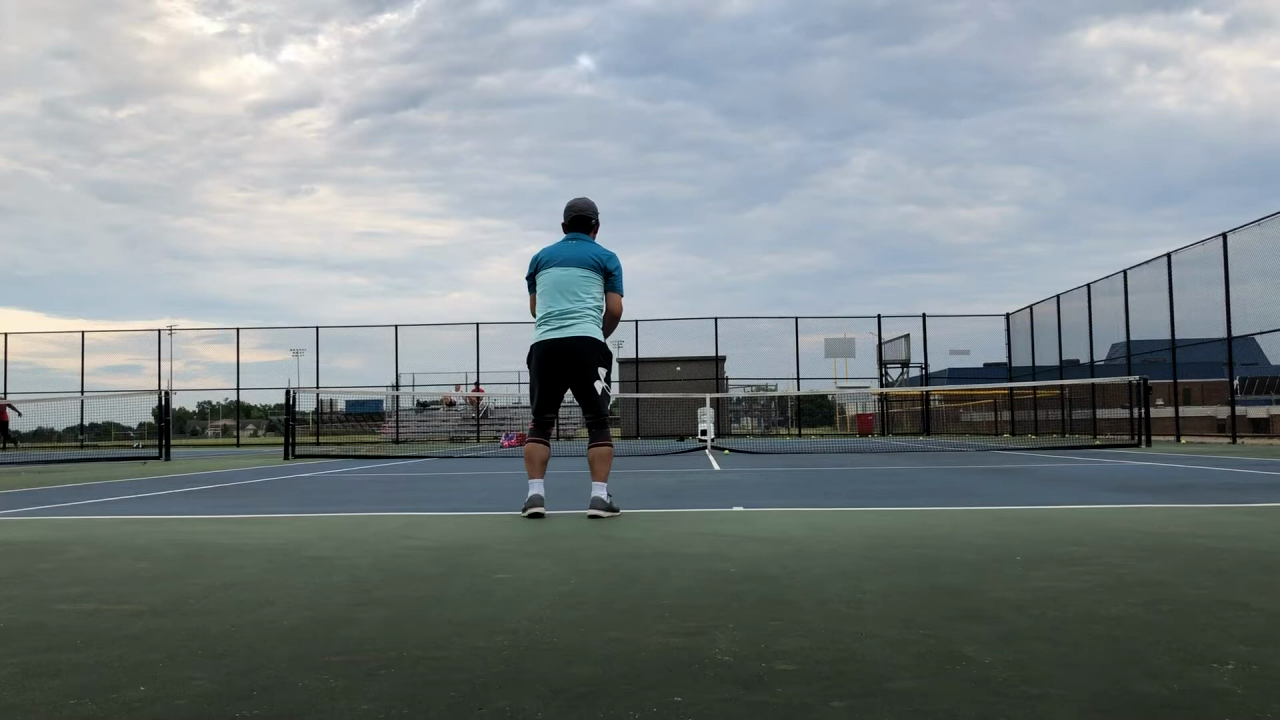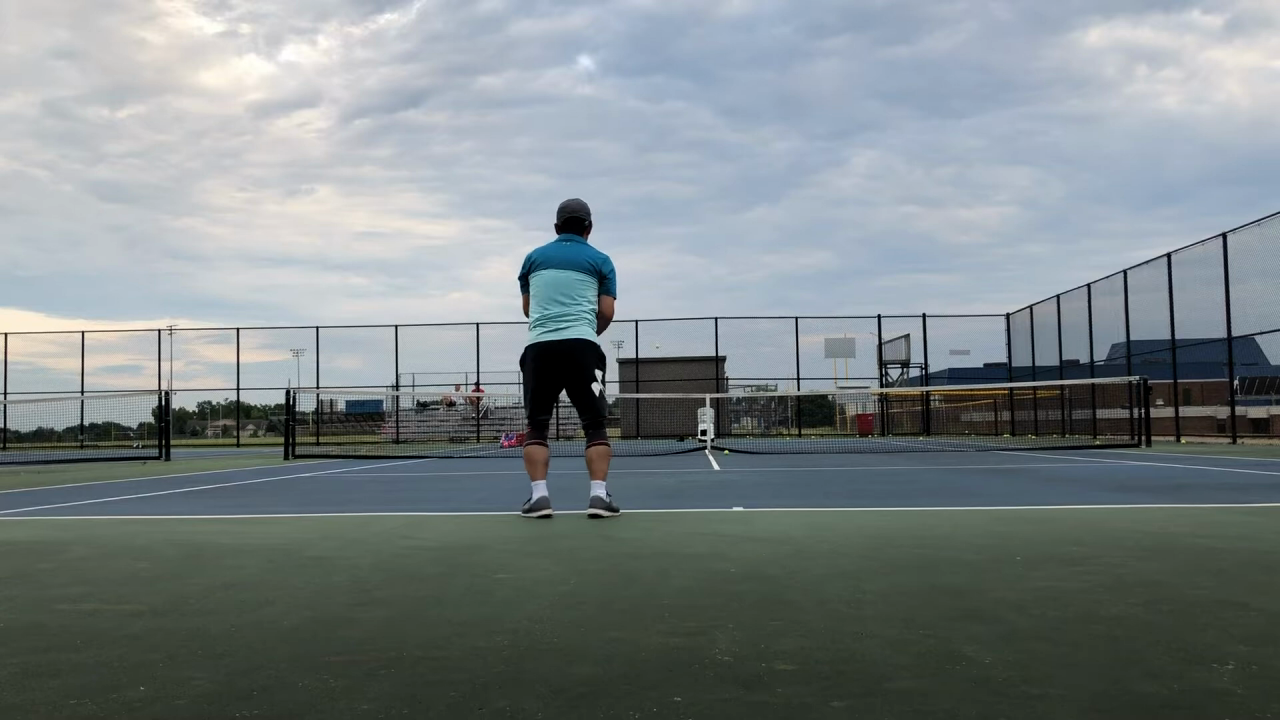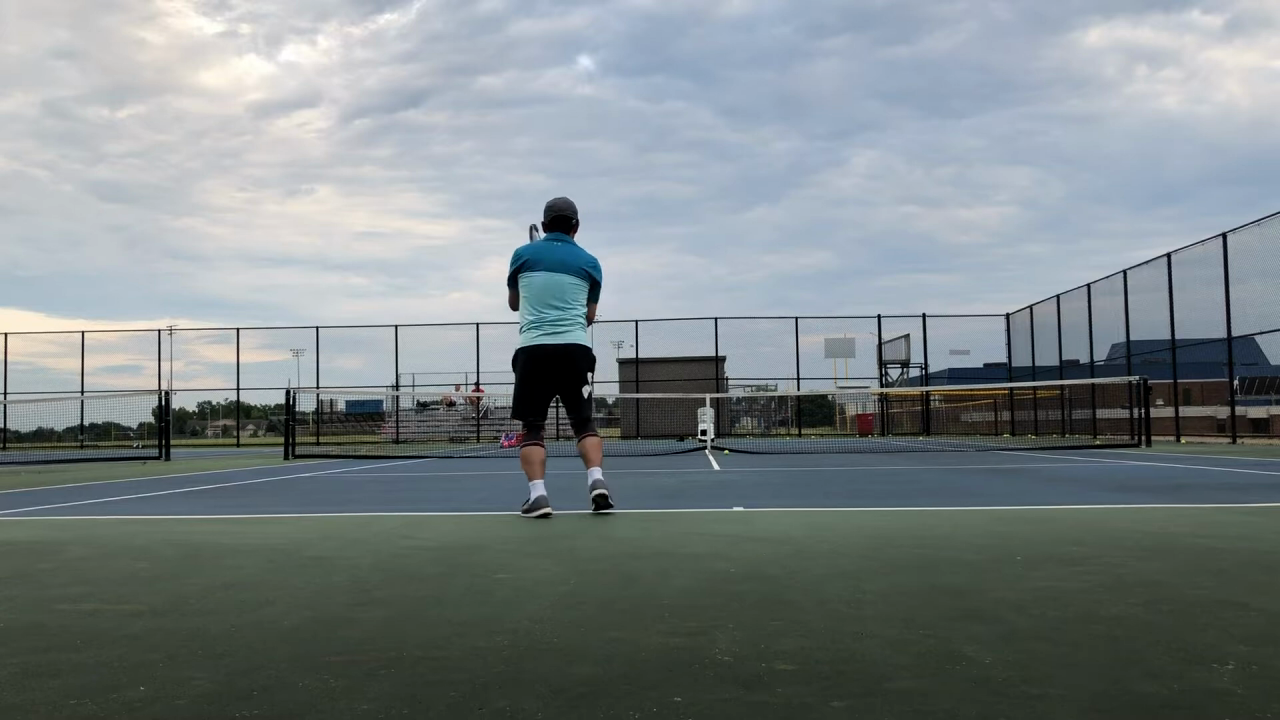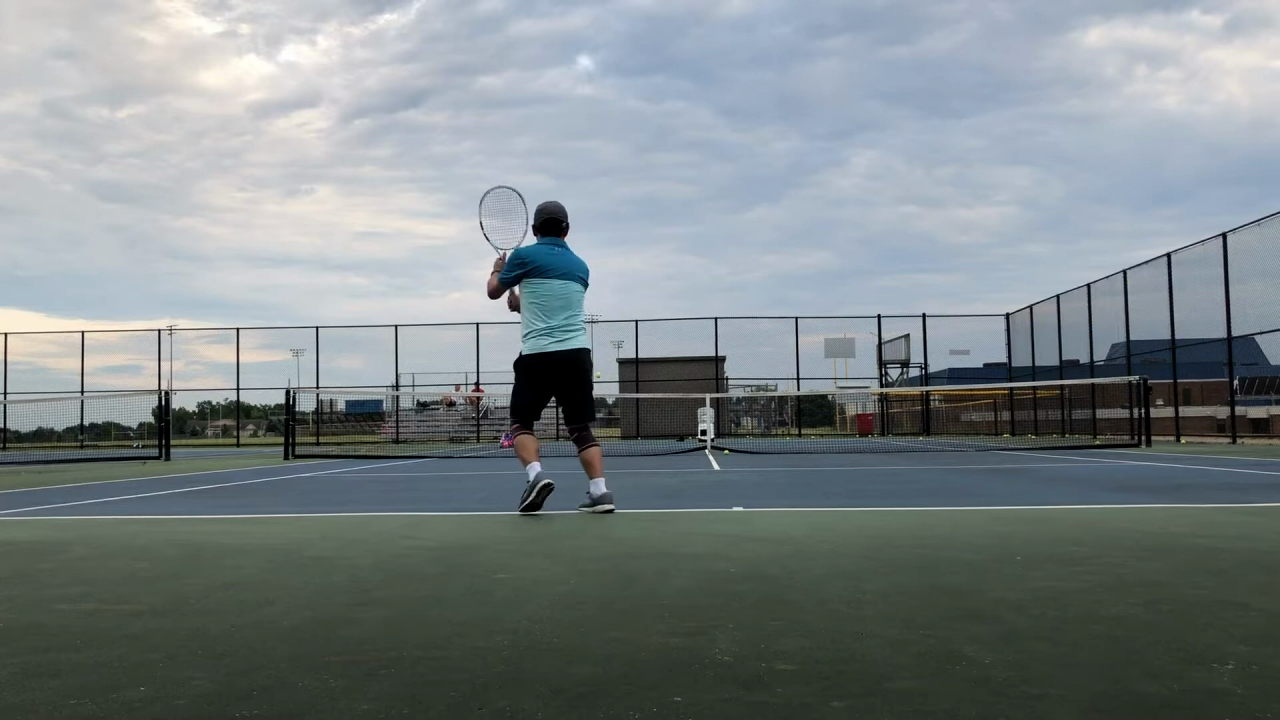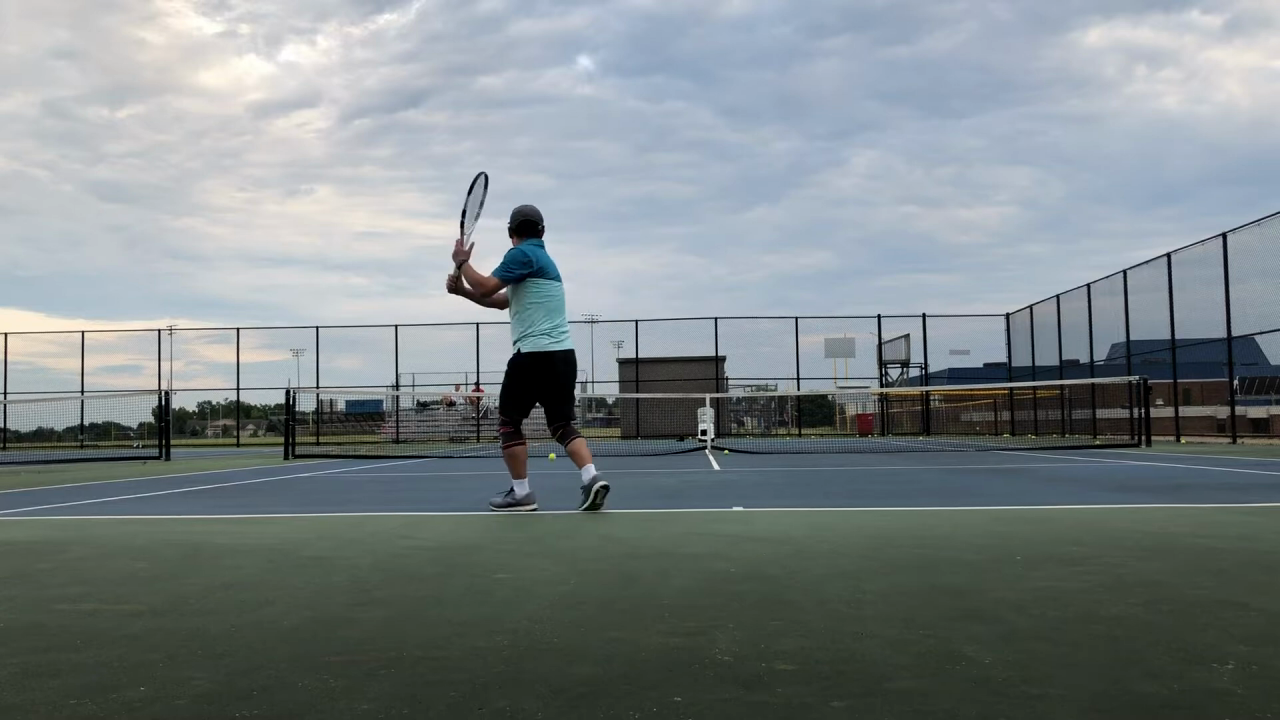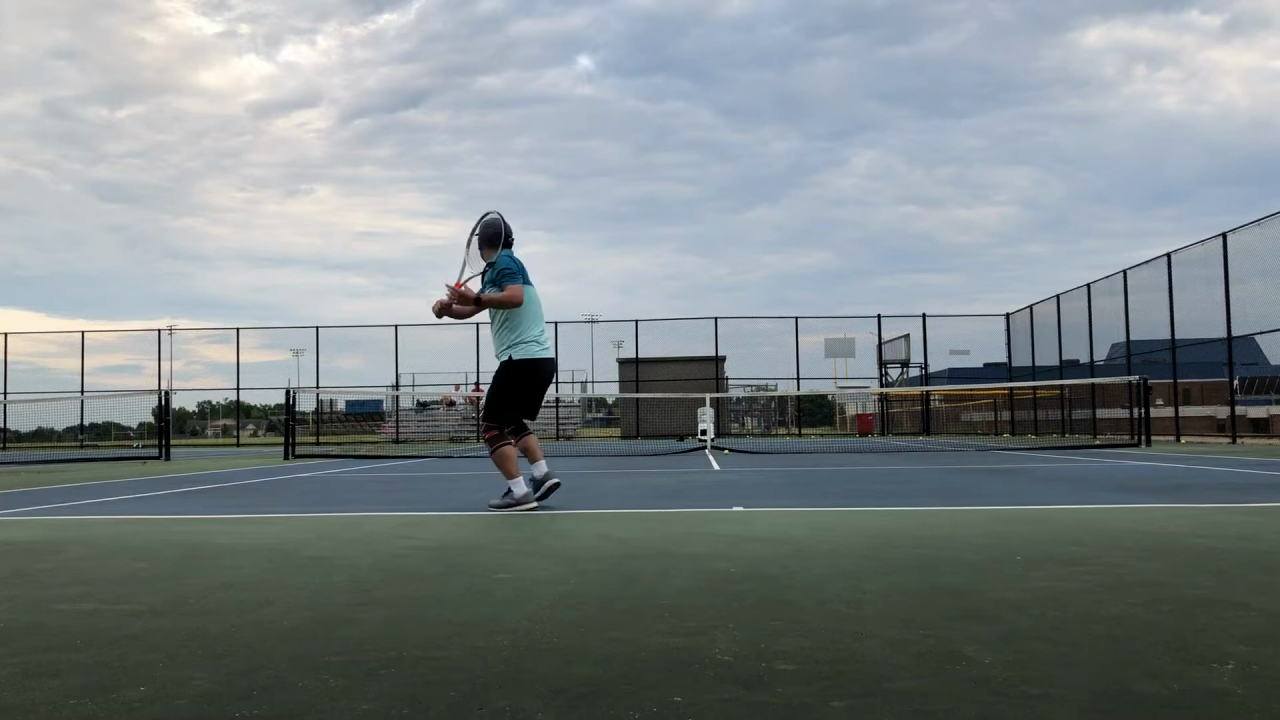
dt=0.2s
person 1, frame 1
left shoulder: (540, 257)
right shoulder: (606, 257)
right elbow: (614, 309)
right wrist: (600, 335)
left hip: (544, 346)
right hip: (586, 344)
left knee: (541, 422)
right knee: (598, 422)
left ankle: (535, 494)
right ankle: (600, 496)
person 1, frame 2
left shoulder: (533, 257)
right shoulder: (600, 260)
right elbow: (606, 313)
left hip: (539, 348)
right hip: (581, 347)
left knee: (537, 425)
right knee: (594, 423)
left ankle: (539, 495)
right ankle: (599, 494)
person 1, frame 3
left shoulder: (522, 254)
right shoulder: (589, 262)
left elbow: (514, 304)
left hip: (532, 351)
right hip: (575, 349)
left knee: (532, 427)
right knee: (583, 422)
left ankle: (537, 494)
right ankle: (597, 481)
person 1, frame 4
left shoulder: (524, 256)
right shoulder: (580, 266)
left elbow: (493, 292)
left wrist: (497, 269)
left hip: (538, 356)
right hip: (577, 354)
left knee: (522, 423)
right knee: (580, 428)
left ankle: (536, 475)
right ankle: (600, 491)
person 1, frame 5
left shoulder: (521, 255)
right shoulder: (544, 260)
left elbow: (488, 287)
right elbow: (501, 300)
left wrist: (461, 262)
right wrist: (461, 289)
left hip: (534, 354)
right hip: (563, 354)
left knee: (509, 423)
right knee: (563, 425)
left ankle: (521, 493)
right ankle: (591, 477)
person 1, frame 6
left shoulder: (505, 263)
right shoulder: (498, 270)
left elbow: (516, 297)
right elbow: (469, 309)
left wrist: (476, 297)
right wrist: (446, 306)
left hip: (521, 361)
right hip: (542, 361)
left knee: (493, 427)
right knee: (514, 422)
left ankle: (519, 492)
right ankle: (542, 475)
